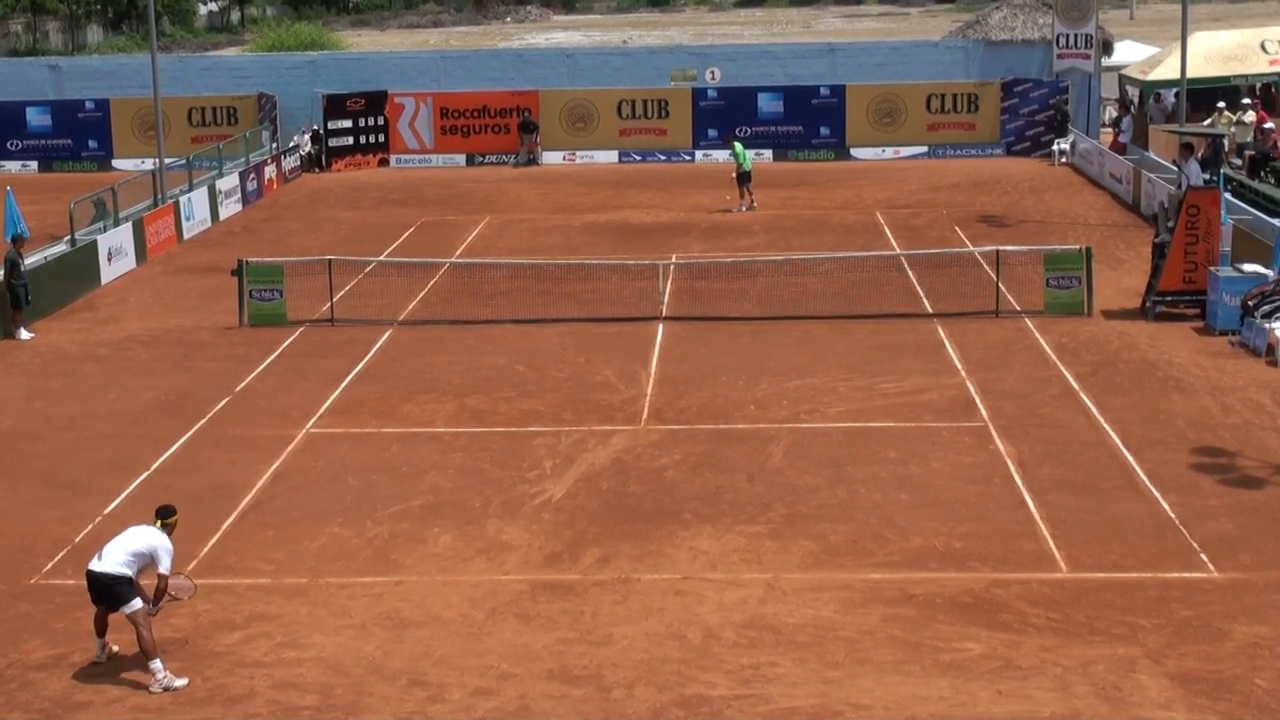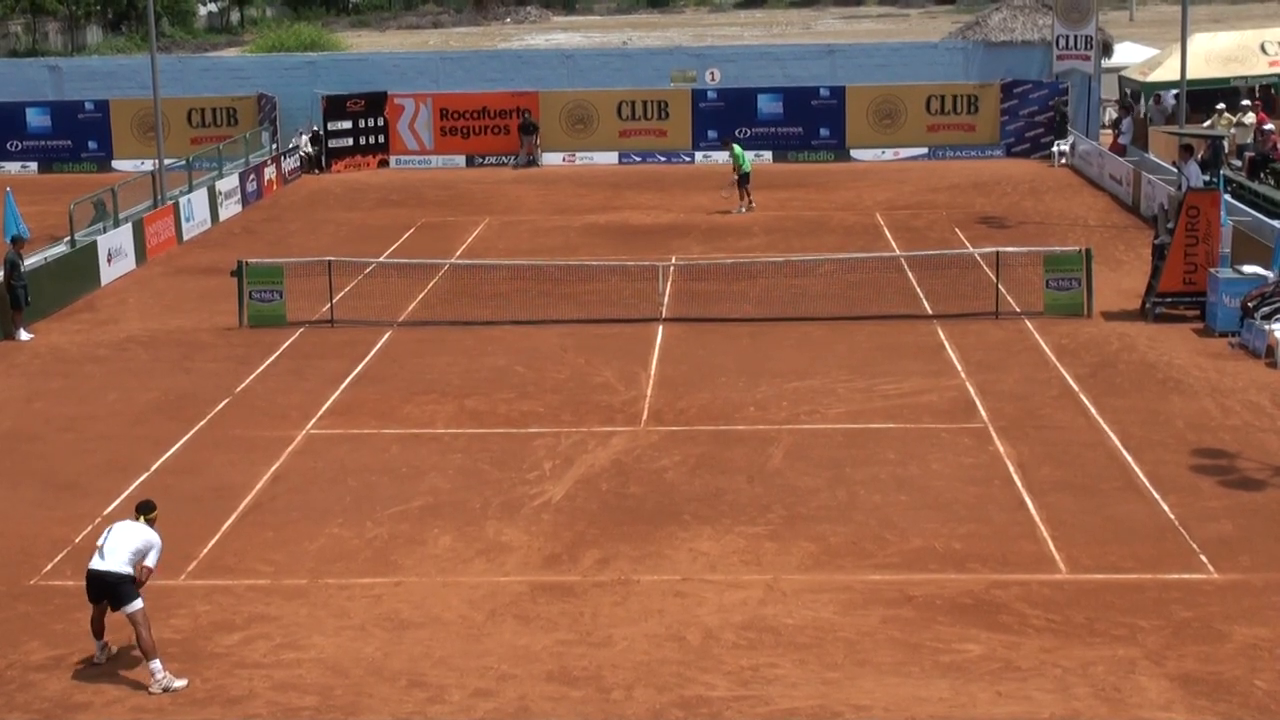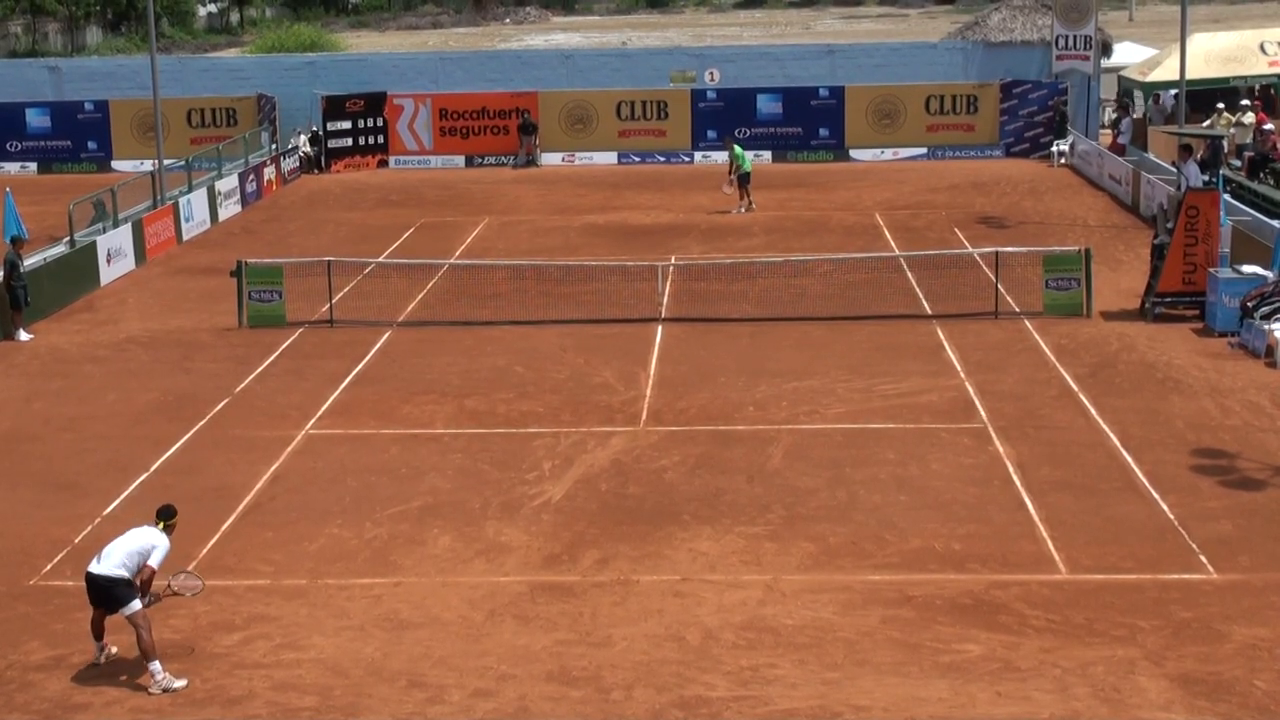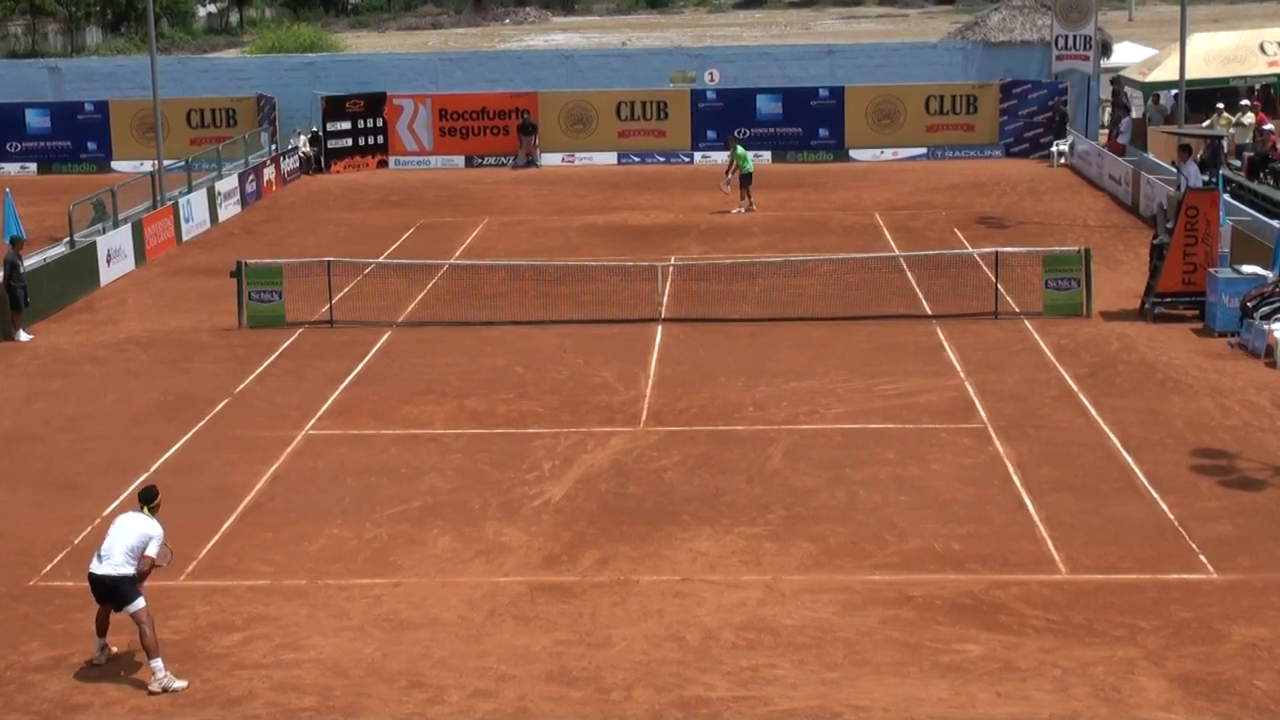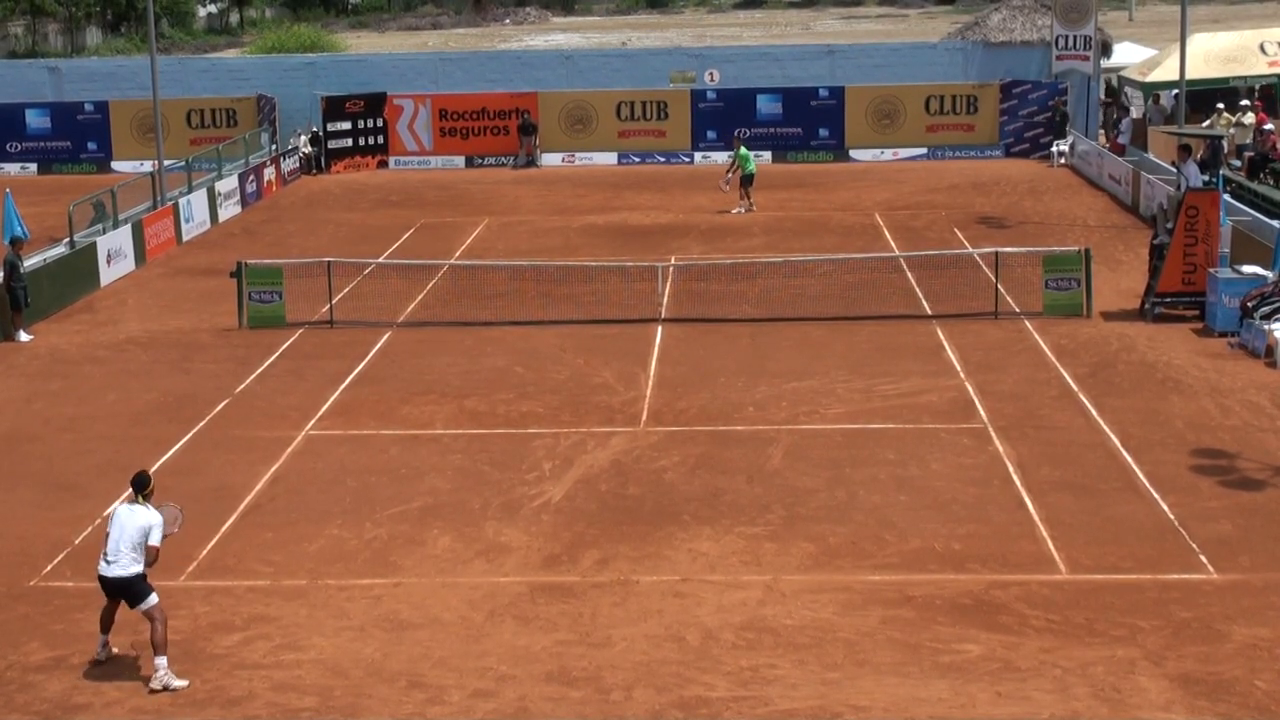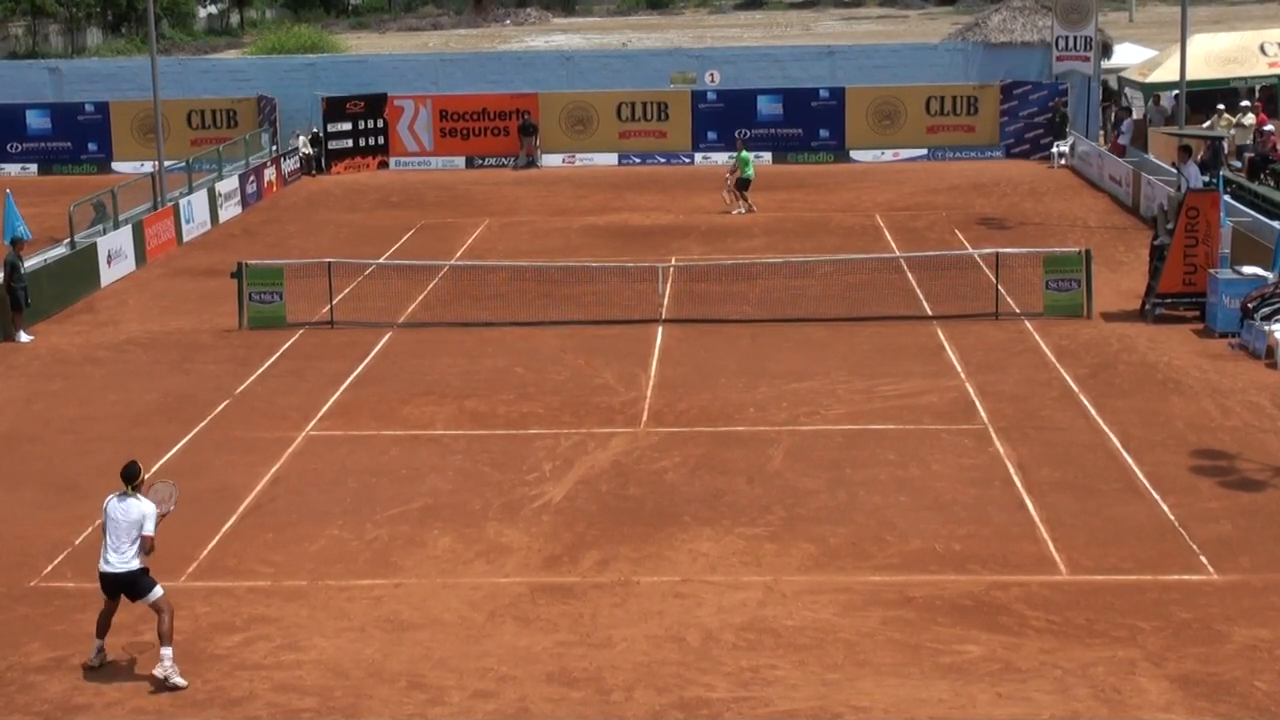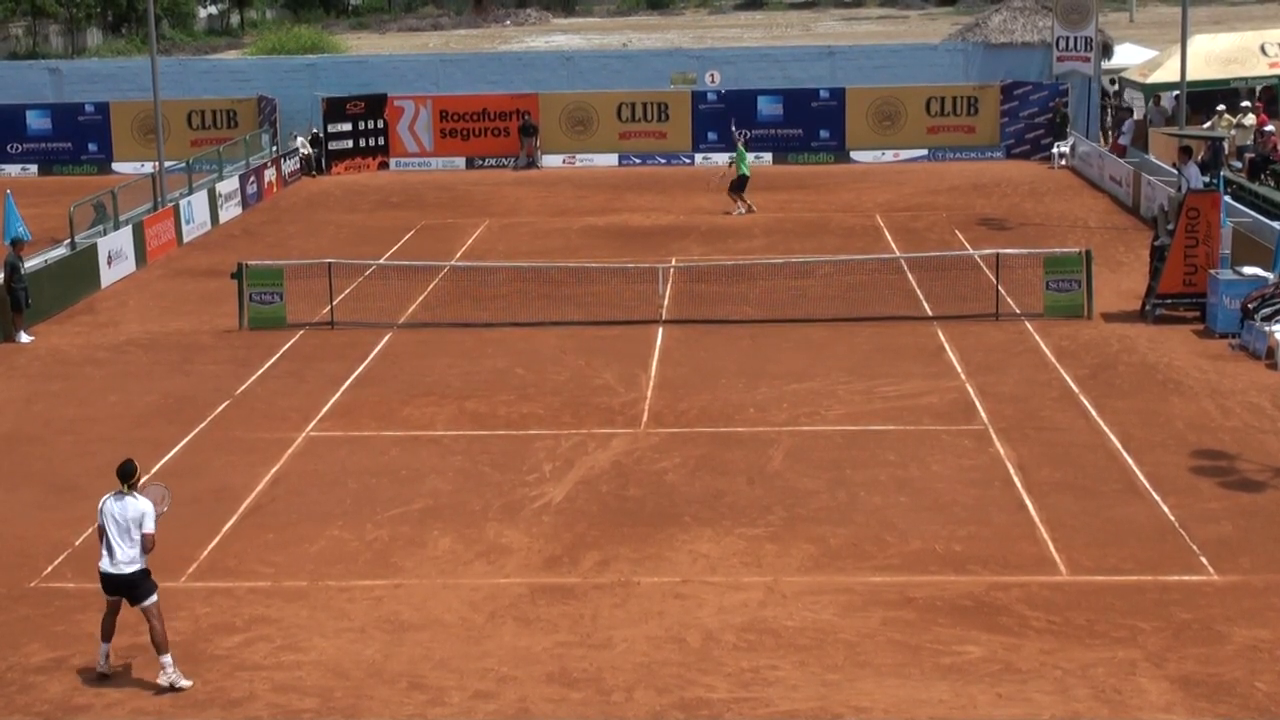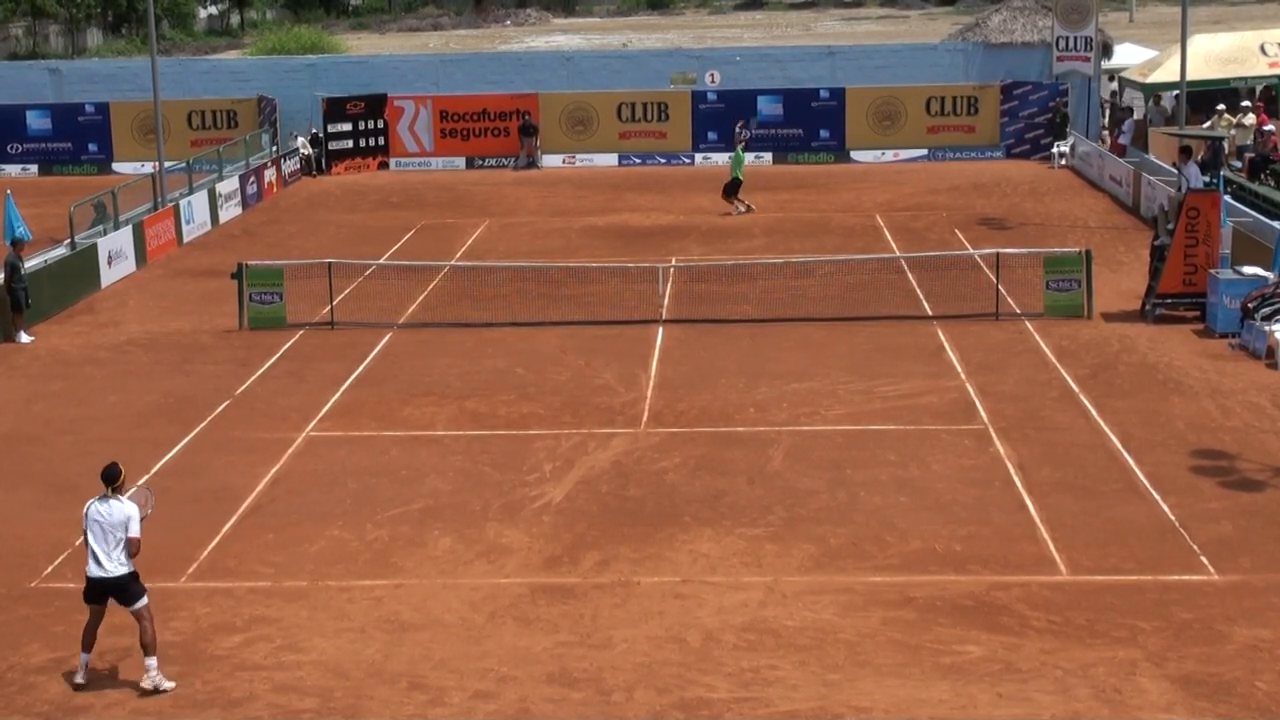
dt=0.4s
person 1, frame 1
left shoulder: (137, 529)
right shoulder: (164, 543)
right elbow: (162, 584)
left wrist: (145, 599)
right wrist: (154, 605)
left hip: (93, 571)
right hip: (113, 576)
left knee: (102, 609)
right knee: (142, 624)
left ankle: (102, 650)
right ankle: (160, 678)
person 1, frame 2
left shoulder: (116, 525)
right shoulder: (154, 539)
right elbow: (143, 577)
right wrist: (129, 592)
left hip: (94, 571)
right hip: (118, 575)
left knee: (99, 610)
right knee: (141, 624)
left ankle: (101, 651)
right ankle: (159, 678)
person 1, frame 3
left shoulder: (139, 530)
right shoulder: (163, 542)
right elbow: (146, 576)
left wrist: (139, 594)
right wrist: (145, 598)
left hip: (93, 573)
right hip: (112, 578)
left knee: (99, 612)
right knee: (142, 625)
left ankle: (100, 652)
right ankle: (159, 680)
person 1, frame 4
left shoulder: (122, 518)
right shoulder: (155, 529)
right elbow: (145, 567)
right wrist: (137, 583)
left hip: (95, 572)
right hip: (118, 577)
left knee: (105, 608)
right knee: (145, 622)
left ankle: (101, 651)
right ankle: (159, 677)
person 1, frame 5
left shoulder: (117, 509)
right shoulder: (154, 518)
left elbow: (109, 541)
right elbow: (151, 558)
right wrist: (146, 563)
left hip: (105, 573)
right hip: (129, 577)
left knee: (111, 605)
right knee: (159, 618)
left ankle: (102, 649)
right ankle: (161, 674)
person 1, frame 6
left shoulder: (110, 502)
right shoulder: (147, 507)
left elbow: (107, 534)
right elbow: (147, 547)
right wrist: (151, 548)
left hip: (107, 570)
right hip: (132, 572)
left knee: (109, 608)
right knee: (165, 610)
left ankle: (96, 655)
right ankle: (166, 666)
person 1, frame 7
left shoulder: (105, 502)
right shoulder: (144, 506)
left elbow: (101, 536)
right elbow: (148, 545)
right wrist: (147, 546)
left hip: (107, 571)
right hip: (133, 572)
left knee: (111, 612)
right knee: (155, 620)
left ankle: (103, 662)
right ankle: (168, 673)
person 1, frame 8
left shoulder: (90, 507)
right shoulder: (130, 509)
left elbow: (87, 540)
right elbow: (133, 549)
right wrist: (136, 548)
left hip: (94, 576)
right hip: (121, 576)
left knee: (94, 621)
right knee: (146, 620)
left ankle: (81, 673)
right ankle: (152, 675)
